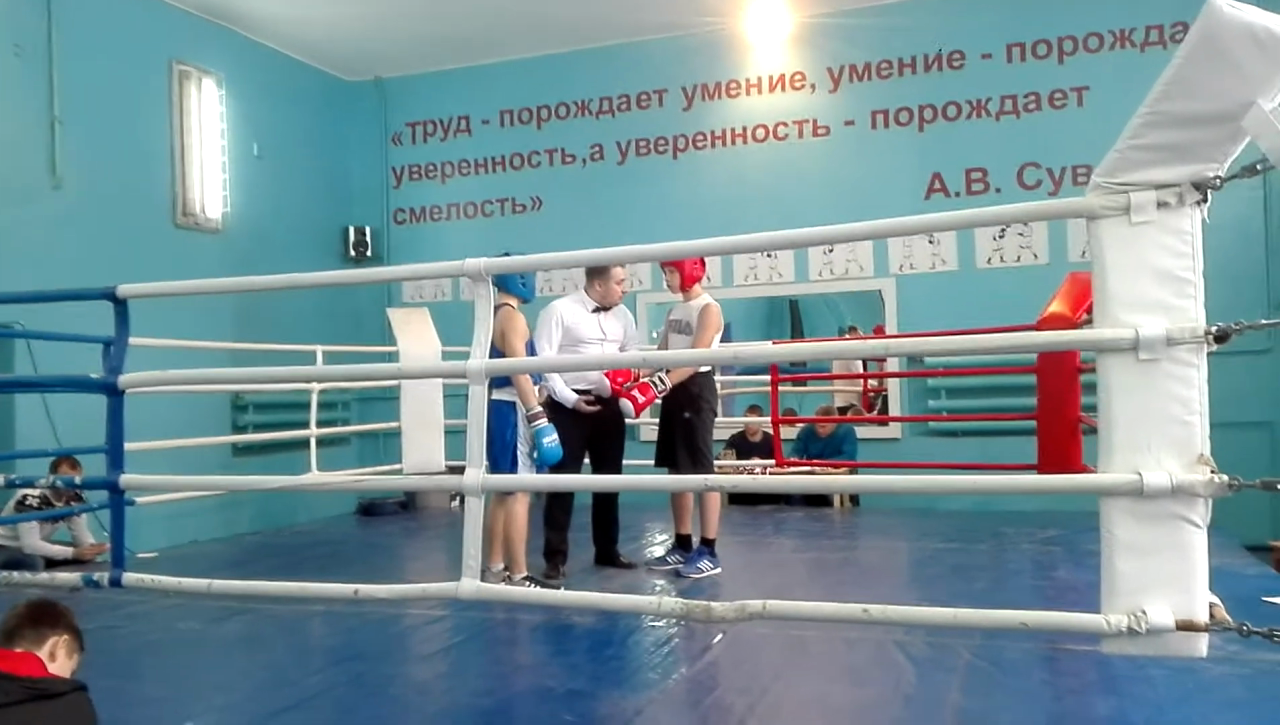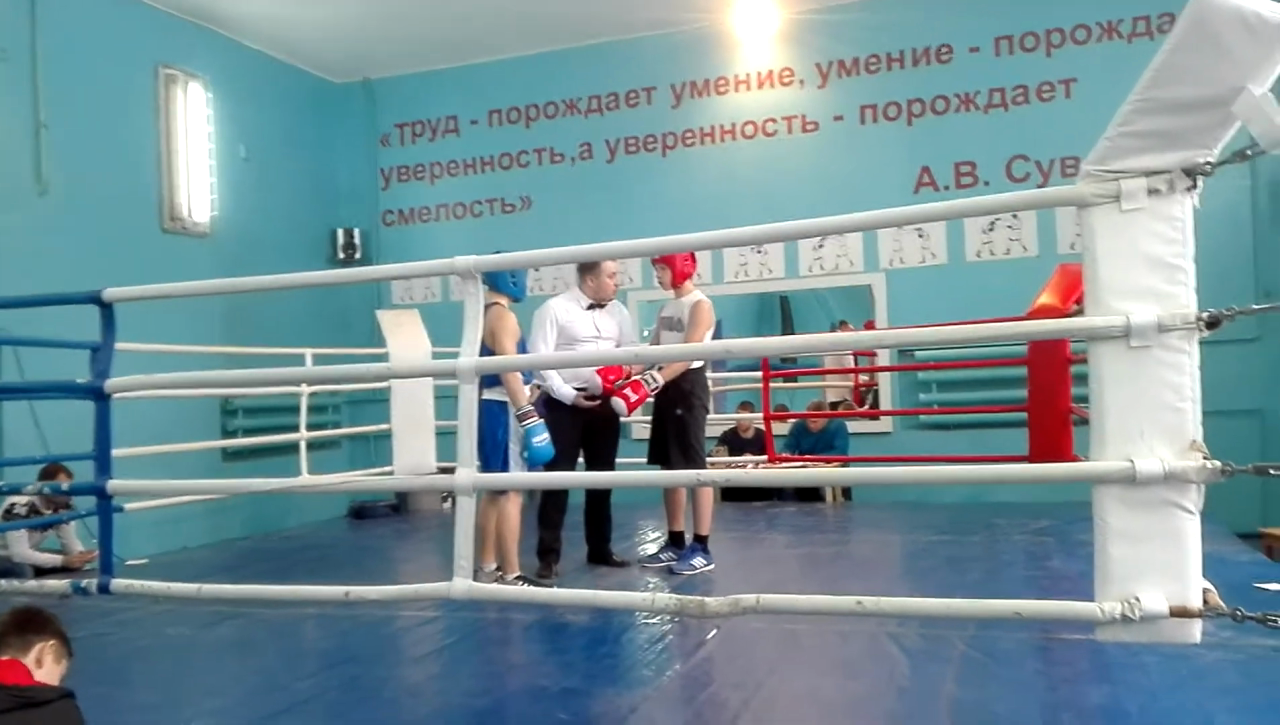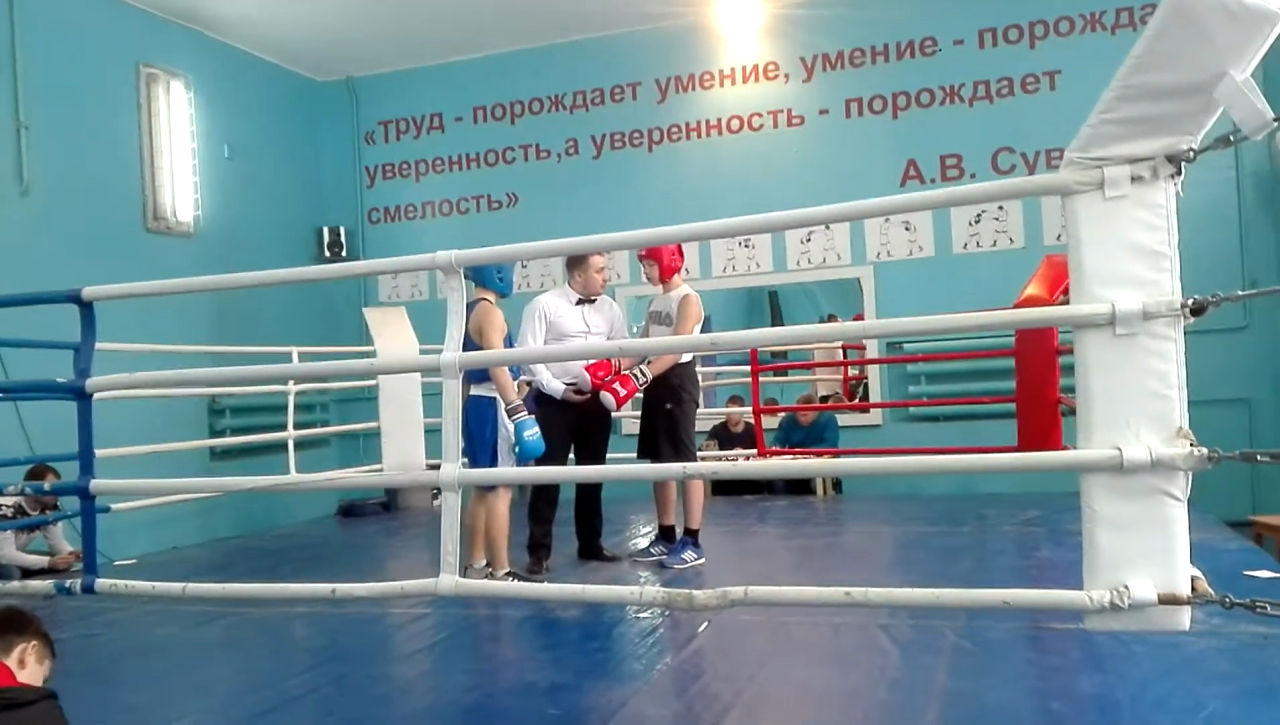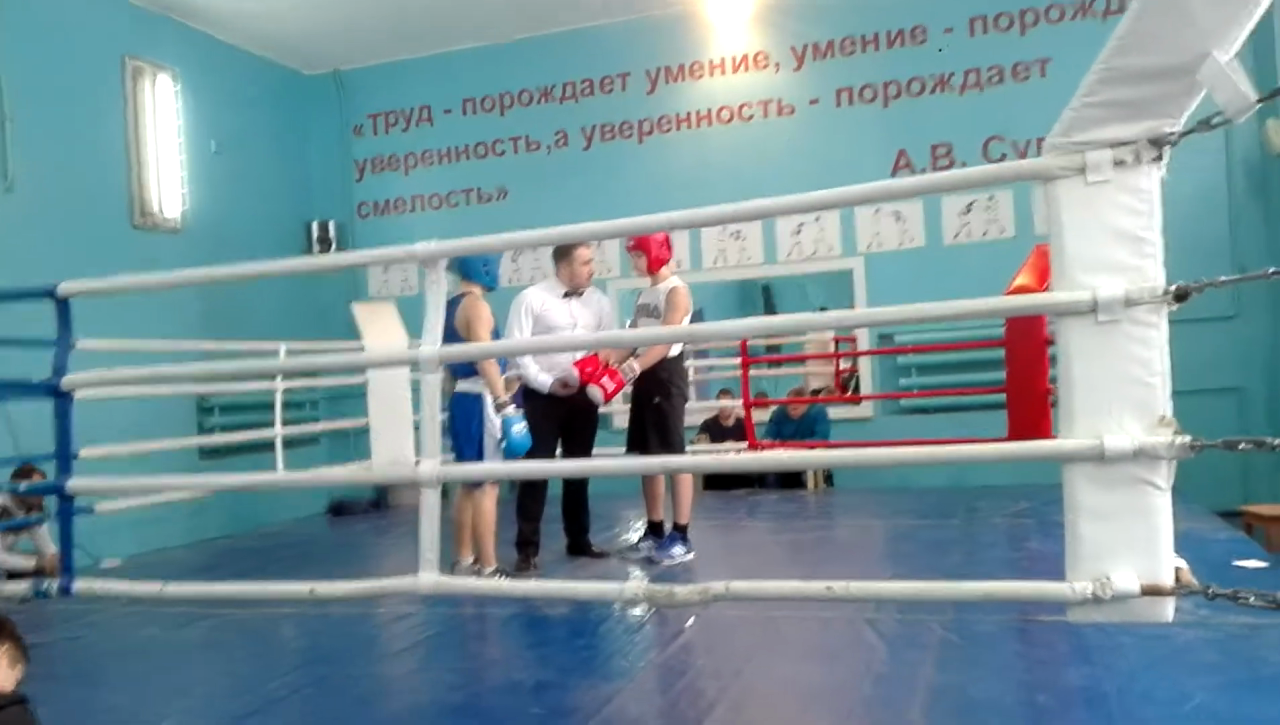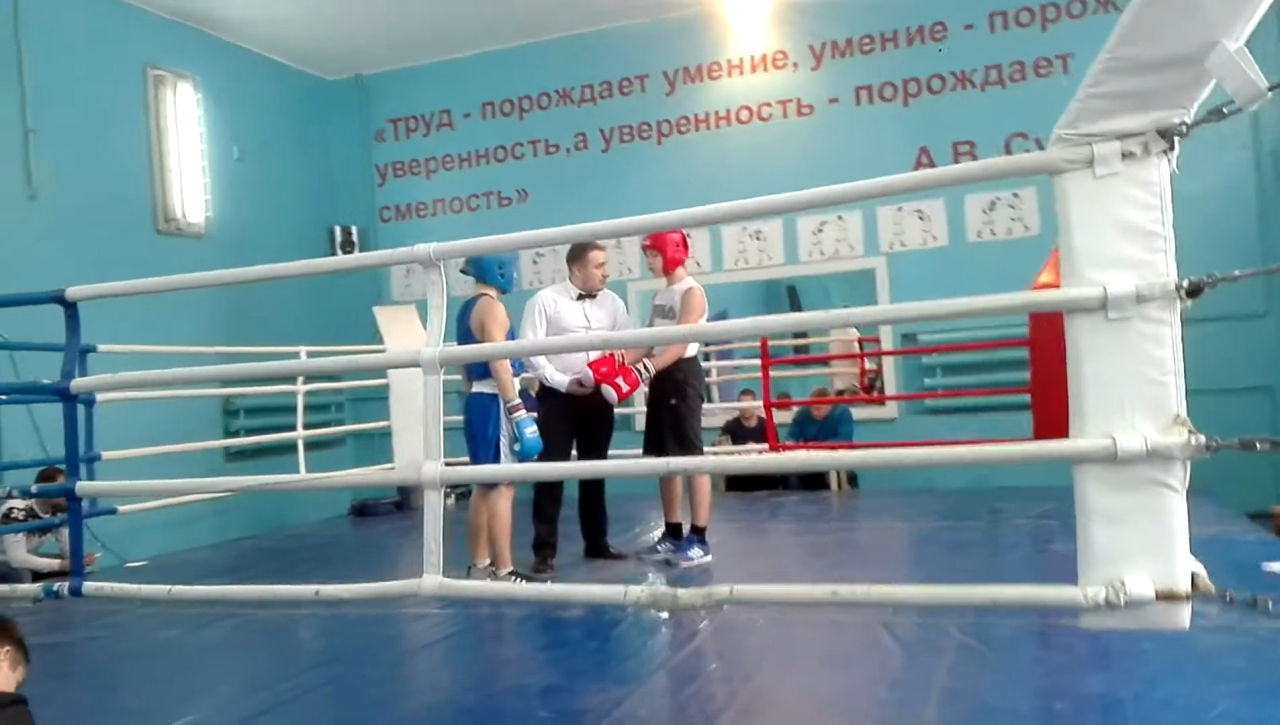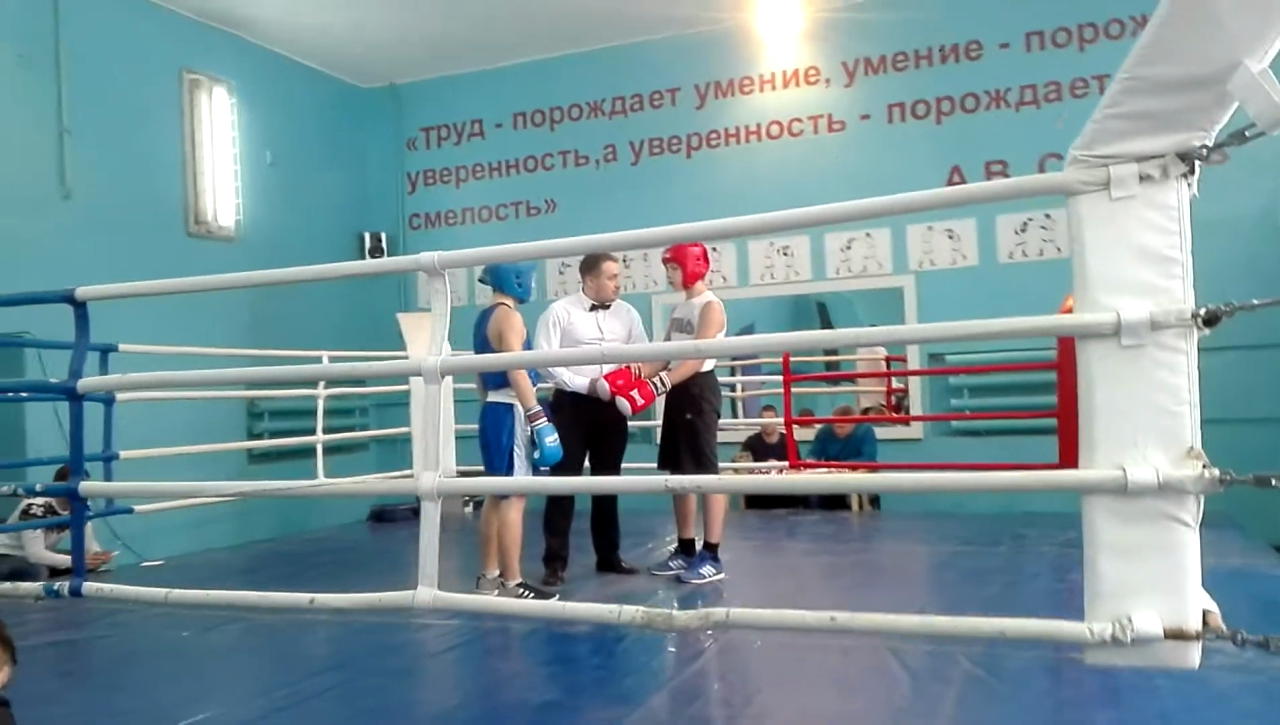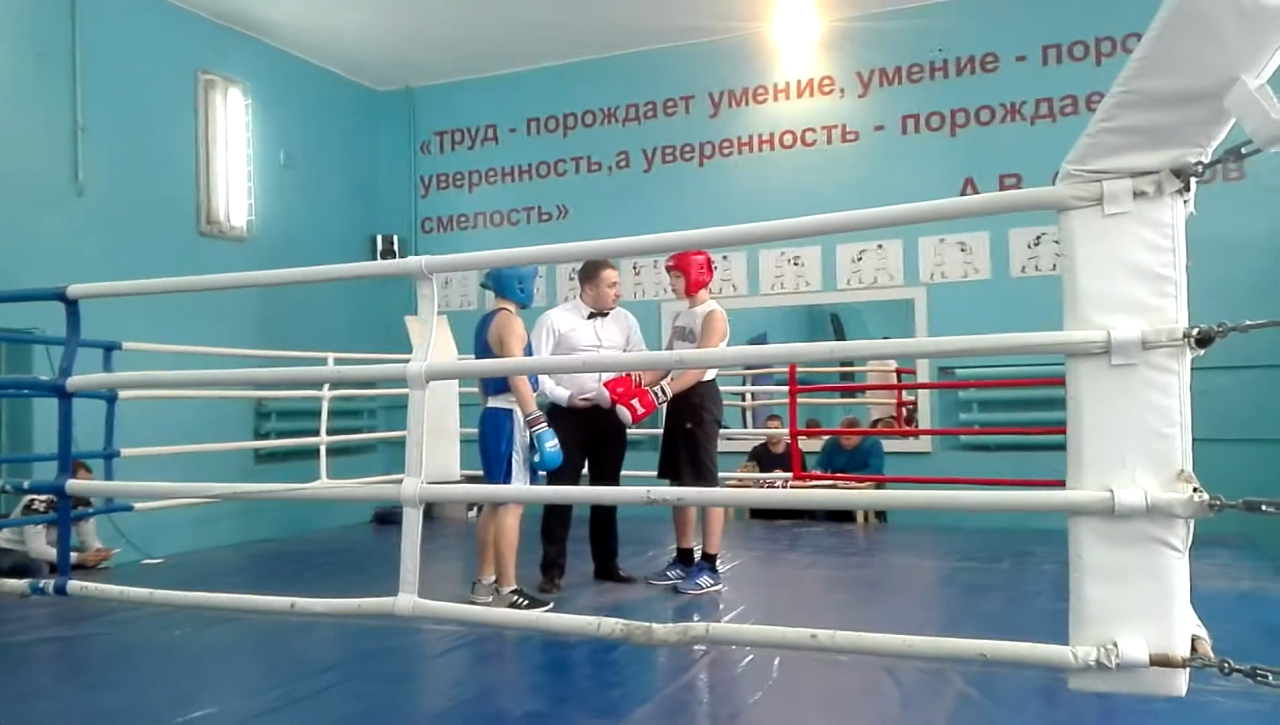
dt=0.2s
person 1, frame 1
left shoulder: (708, 309)
right shoulder: (674, 311)
right elbow: (661, 354)
left wrist: (657, 385)
right wrist: (633, 376)
left hip: (696, 389)
right hip: (674, 391)
left knee: (702, 471)
right knee: (677, 471)
left ankle: (708, 551)
right ankle: (683, 545)
person 1, frame 2
left shoulder: (700, 305)
right shoulder: (667, 308)
left elbow: (687, 356)
left wrist: (650, 382)
left hip: (688, 386)
right hip: (666, 388)
left knee: (694, 467)
right knee: (670, 468)
left ankle: (701, 548)
right ankle: (675, 542)
person 1, frame 3
left shoulder: (688, 300)
right shoulder: (655, 302)
left elbow: (676, 350)
left wrist: (638, 376)
right wrist: (614, 367)
left hip: (677, 380)
right hip: (654, 383)
left knee: (684, 461)
right knee: (659, 462)
left ankle: (692, 542)
right ankle: (666, 536)
person 1, frame 4
left shoulder: (676, 292)
right shoulder: (644, 295)
left elbow: (664, 343)
left wrist: (626, 372)
right wrist: (604, 361)
left hip: (666, 374)
right hip: (645, 376)
left knee: (673, 455)
right knee: (649, 457)
left ankle: (681, 537)
right ankle: (655, 531)
person 1, frame 5
left shoulder: (691, 293)
right shoulder: (660, 295)
left elbow: (679, 344)
left wrist: (641, 371)
right wrist: (619, 362)
left hip: (682, 375)
right hip: (660, 377)
left knee: (691, 456)
right knee: (664, 458)
left ankle: (699, 539)
right ankle: (673, 534)
person 1, frame 6
left shoulder: (710, 307)
right shoulder: (679, 309)
left elbow: (697, 358)
left wrist: (656, 385)
right wrist: (634, 374)
left hip: (699, 390)
right hip: (677, 392)
left knee: (706, 472)
right knee: (679, 474)
left ankle: (711, 556)
right ankle: (685, 550)
person 1, frame 7
left shoulder: (713, 316)
right shoulder: (681, 317)
left elbow: (699, 368)
left wrist: (657, 394)
right wrist: (634, 382)
left hip: (700, 399)
right hip: (678, 400)
left knee: (705, 483)
right knee: (679, 483)
left ankle: (709, 567)
right ankle: (684, 559)
person 2, frame 1
left shoulder: (490, 317)
right shoulder: (512, 317)
right elbow: (519, 372)
right wrist: (538, 418)
left hip: (497, 406)
right hip: (514, 408)
left knee: (502, 491)
right knee: (518, 493)
left ankle: (495, 568)
right ankle: (518, 576)
person 2, frame 2
left shoulder: (481, 315)
right shoulder: (503, 316)
right elbow: (509, 371)
right wrist: (528, 416)
left hip: (488, 406)
right hip: (505, 408)
left knee: (494, 491)
right knee: (511, 492)
left ankle: (487, 568)
right ankle: (511, 576)
person 2, frame 3
left shoulder: (467, 312)
right shoulder: (490, 312)
right elbow: (497, 366)
right wrist: (518, 412)
left hip: (476, 401)
right hip: (493, 404)
left knee: (482, 488)
right knee: (500, 488)
left ankle: (477, 565)
right ankle: (500, 572)
person 2, frame 4
left shoulder: (451, 306)
right shoulder: (476, 305)
right elbow: (485, 360)
right wrist: (506, 407)
left hip: (462, 398)
right hip: (480, 399)
left knee: (469, 484)
right knee: (486, 484)
left ankle: (464, 562)
right ankle: (488, 569)
person 2, frame 5
left shoulder: (466, 309)
right shoulder: (491, 307)
right elbow: (498, 362)
right wrist: (517, 409)
left hip: (477, 400)
right hip: (495, 402)
left knee: (485, 486)
right knee: (501, 487)
left ankle: (480, 565)
right ankle: (503, 571)
person 2, frame 6
left shoulder: (484, 318)
right shoulder: (509, 317)
right elbow: (516, 372)
right wrist: (538, 418)
left hip: (493, 409)
right hip: (511, 411)
left knee: (497, 496)
right knee: (514, 497)
left ankle: (489, 576)
right ankle: (512, 584)
person 2, frame 7
left shoulder: (485, 322)
right shoulder: (510, 322)
right elbow: (517, 377)
right wrist: (538, 423)
left hip: (493, 414)
right hip: (511, 416)
left knee: (495, 501)
right knee: (511, 504)
left ankle: (485, 582)
right ankle: (506, 591)
person 3, frame 1
left shoulder: (622, 315)
right shoulder: (560, 311)
left elbow: (633, 352)
right elbow: (542, 361)
right wrist: (570, 400)
left hip: (609, 404)
right hip: (570, 407)
left knee: (609, 478)
right knee: (564, 479)
left ankle: (607, 550)
right ankle: (556, 557)
person 3, frame 2
left shoulder: (618, 312)
right shoulder: (554, 309)
left elbow: (630, 350)
left wrist: (626, 371)
right wrist: (569, 396)
left hip: (604, 403)
right hip: (565, 404)
right knee: (558, 477)
left ankle: (600, 548)
right ankle: (548, 556)
person 3, frame 3
left shoulder: (609, 308)
right shoulder: (544, 305)
right wrist: (558, 390)
left hip: (596, 399)
right hip: (555, 399)
left ankle: (591, 543)
right ankle: (539, 551)
person 3, frame 4
left shoulder: (597, 300)
right shoulder: (531, 299)
right wrist: (545, 383)
left hip: (583, 393)
right hip: (543, 394)
left ankle: (579, 540)
right ankle: (528, 548)
person 3, frame 5
left shoulder: (612, 302)
right shoulder: (545, 301)
right elbow: (530, 351)
right wrist: (562, 383)
left hip: (598, 395)
right hip: (558, 395)
left ankle: (596, 541)
right ankle: (545, 550)
person 3, frame 6
left shoulder: (627, 313)
right shoulder: (559, 312)
right wrist: (584, 384)
left hip: (611, 407)
right hip: (571, 405)
left knee: (608, 482)
right knee: (564, 482)
left ankle: (608, 556)
right ankle: (555, 562)
person 3, frame 7
left shoulder: (625, 320)
right shoulder: (555, 320)
right wrist: (565, 396)
left hip: (610, 415)
right hip: (568, 415)
left knee: (607, 490)
right knee: (562, 489)
left ankle: (607, 564)
right ankle: (552, 569)
